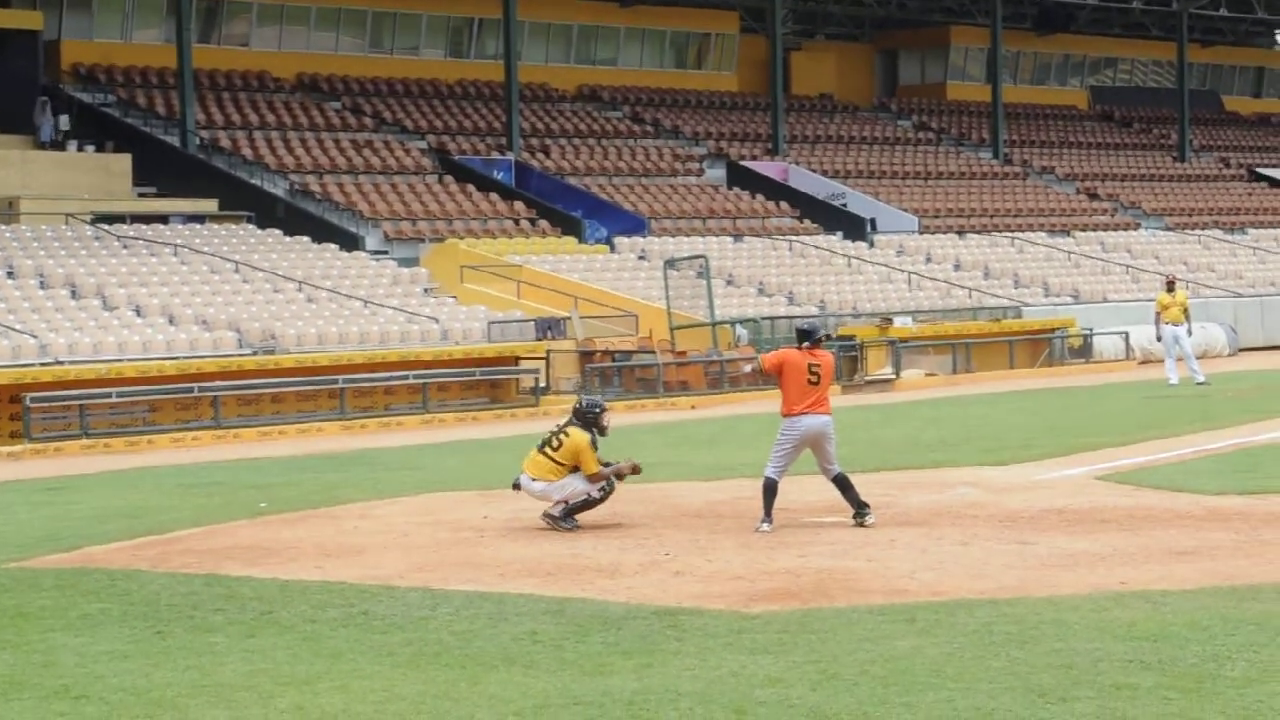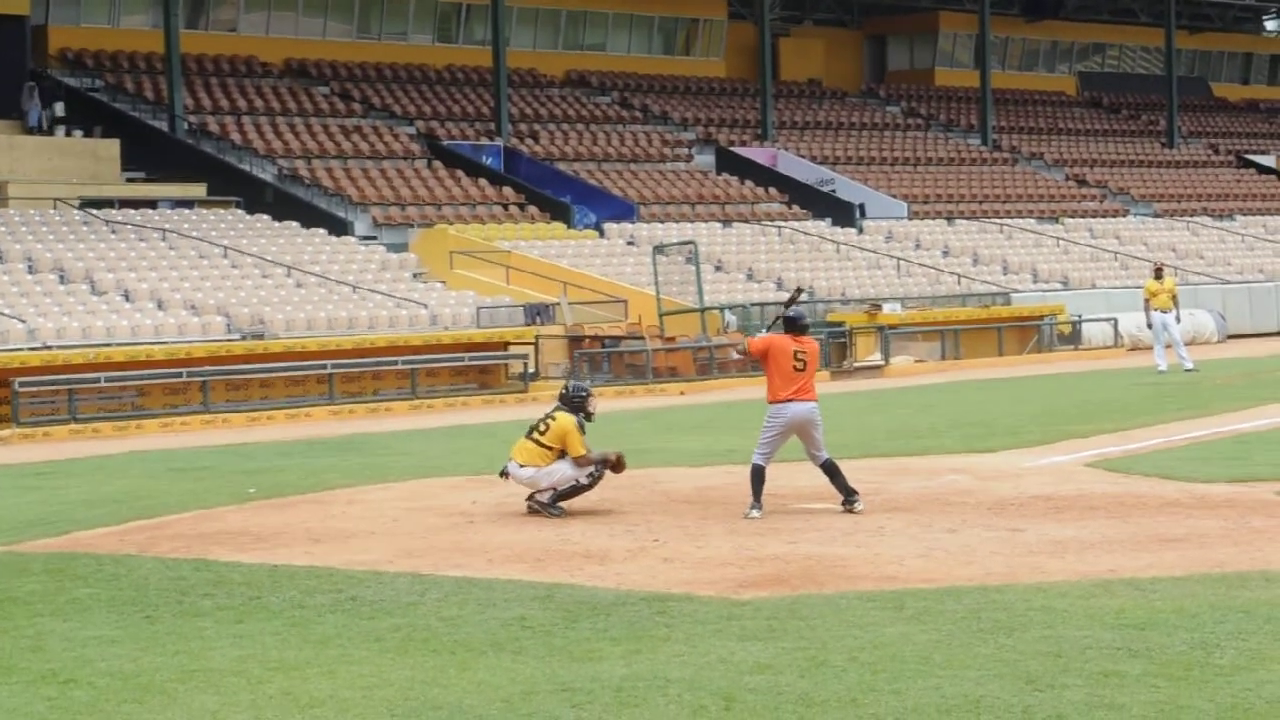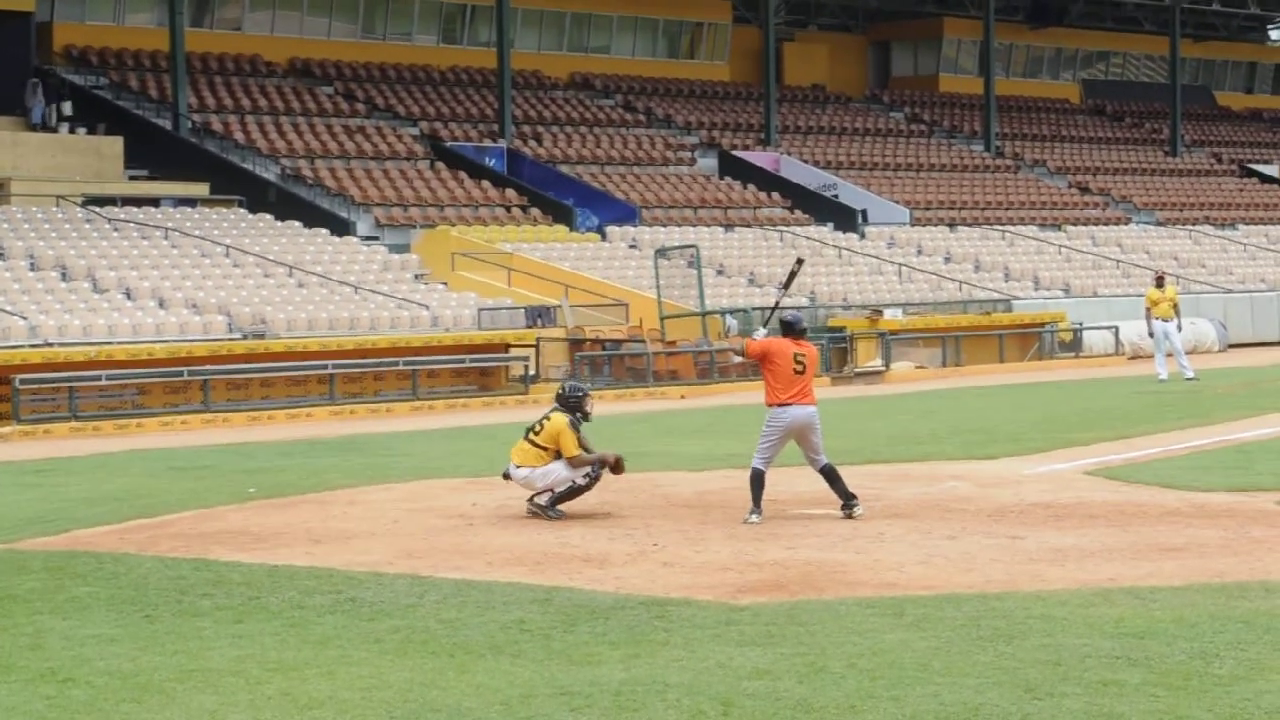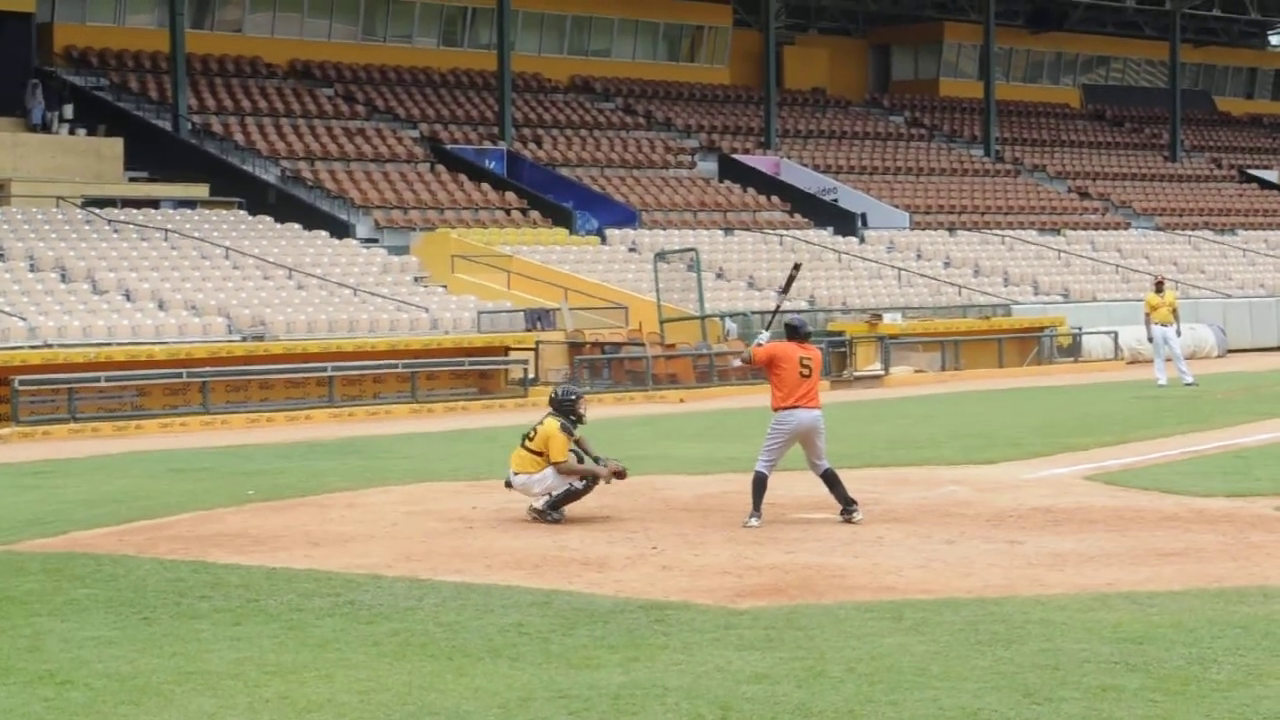
dt=0.3s
person 1, frame 1
left shoulder: (786, 356)
right shoulder: (828, 358)
left elbow: (756, 367)
left wrist: (774, 356)
left hip: (796, 423)
right hip: (823, 421)
left knee: (773, 471)
right knee: (832, 470)
left ankle: (767, 519)
right ankle: (863, 512)
person 1, frame 2
left shoulder: (773, 342)
right shoulder: (814, 346)
left elbow: (742, 349)
left wrist: (759, 339)
left hip: (782, 410)
right hip: (809, 408)
left knee: (760, 457)
right knee: (820, 456)
left ankle: (756, 506)
right ankle: (852, 499)
person 1, frame 3
left shoulder: (771, 345)
right shoulder: (812, 350)
left elbow: (740, 349)
left wrist: (756, 338)
left hip: (782, 413)
right hip: (809, 412)
left knee: (759, 462)
right knee: (819, 461)
left ankle: (755, 511)
right ankle: (851, 503)
person 1, frame 4
left shoulder: (777, 349)
right shoulder: (816, 354)
left elbow: (745, 358)
left wrist: (759, 342)
left hip: (787, 417)
right hip: (814, 416)
left knee: (764, 465)
right knee: (820, 465)
left ankle: (755, 515)
right ankle: (851, 509)
